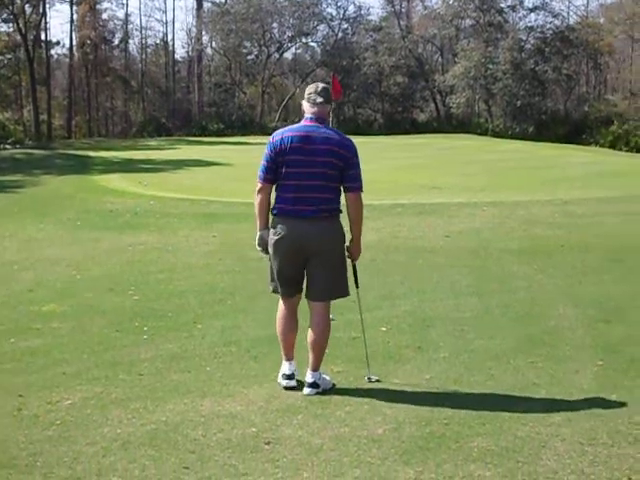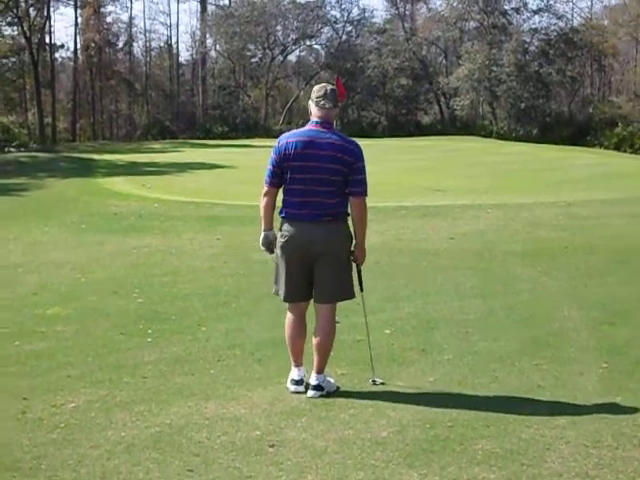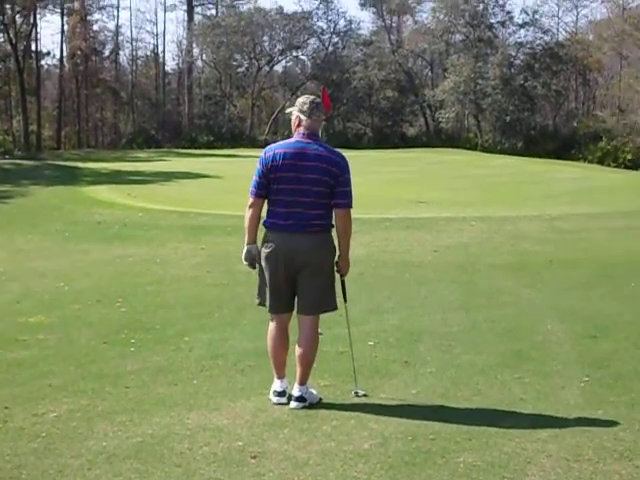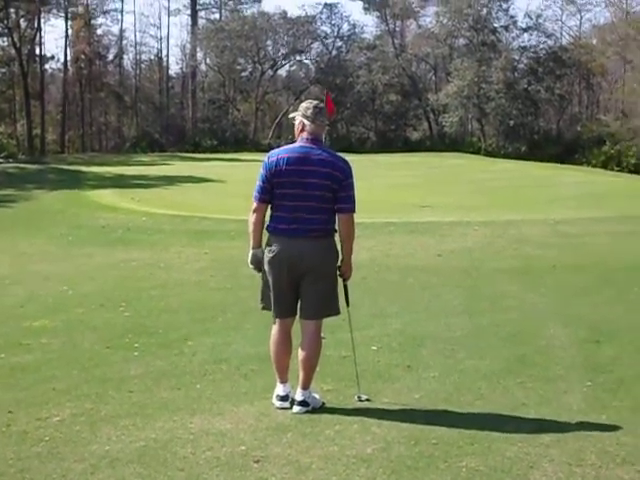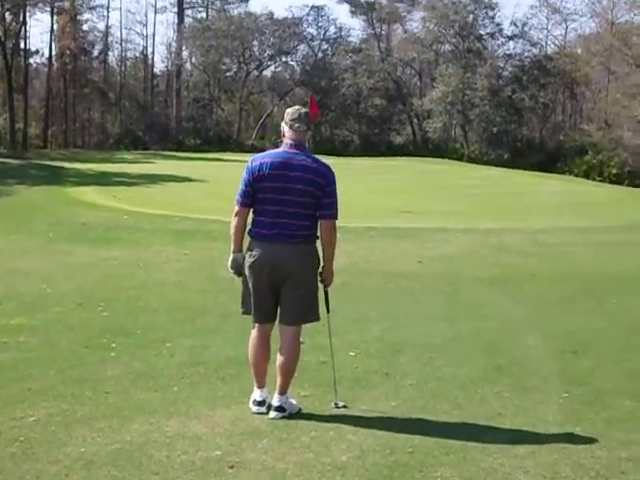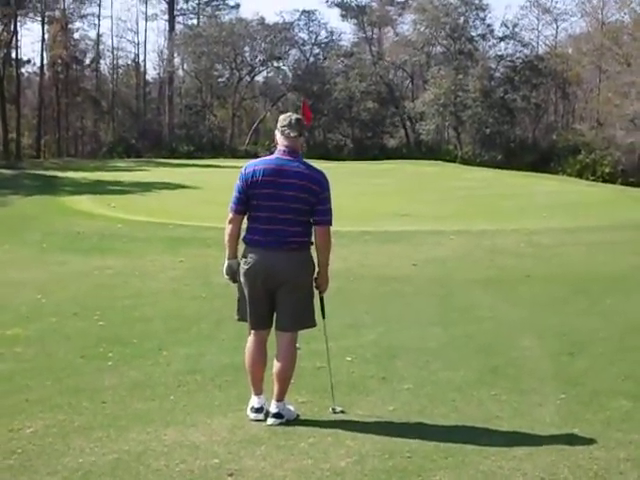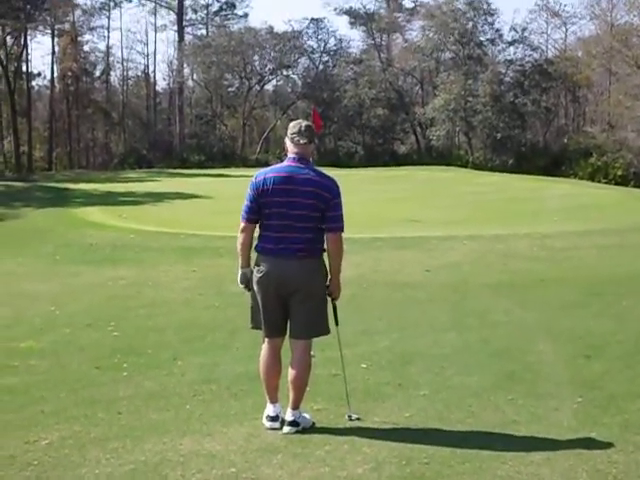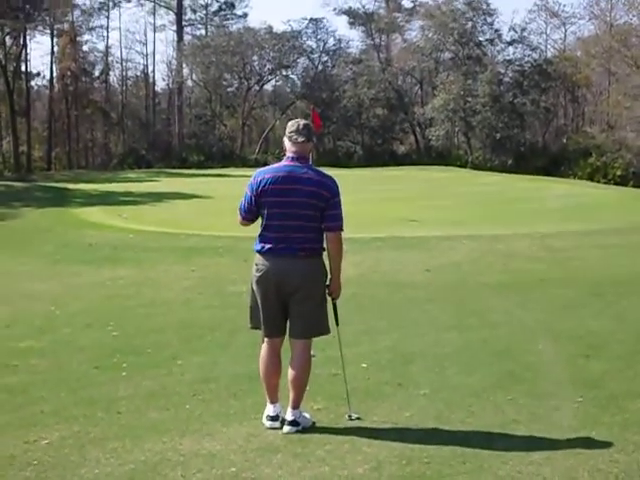
dt=0.5s
person 1, frame 1
left shoulder: (279, 138)
right shoulder: (344, 144)
left elbow: (262, 189)
right elbow: (353, 197)
left wrist: (262, 229)
right wrist: (356, 239)
left hip: (285, 229)
right hip: (325, 231)
left knee: (287, 302)
right knee: (320, 307)
left ankle: (287, 368)
right ankle: (314, 376)
person 1, frame 2
left shoulder: (285, 142)
right shoulder: (350, 148)
left elbow: (269, 192)
right elbow: (357, 202)
left wrist: (267, 229)
right wrist: (360, 243)
left hip: (293, 233)
right hip: (332, 235)
left knee: (296, 308)
right knee: (326, 309)
left ankle: (297, 374)
right ankle: (318, 379)
person 1, frame 3
left shoulder: (271, 153)
right shoulder: (336, 160)
left elbow: (254, 204)
right elbow: (342, 214)
left wrist: (250, 243)
right wrist: (344, 254)
left hip: (277, 243)
right hip: (316, 246)
left knee: (278, 318)
right knee: (309, 321)
left ankle: (279, 385)
right ankle: (301, 391)
person 1, frame 4
left shoulder: (274, 158)
right shoulder: (339, 165)
left elbow: (258, 209)
right elbow: (345, 219)
left wrist: (255, 248)
right wrist: (346, 258)
left hip: (280, 248)
right hip: (319, 251)
left knee: (281, 322)
right knee: (312, 325)
left ankle: (282, 390)
right ankle: (303, 395)
person 1, frame 5
left shoulder: (258, 163)
right shoulder: (323, 172)
left elbow: (239, 213)
right elbow: (327, 226)
left wrist: (236, 252)
right wrist: (328, 265)
left hip: (261, 253)
right hip: (300, 256)
left knee: (260, 327)
right knee: (290, 331)
left ankle: (259, 394)
right ankle: (281, 400)
person 1, frame 6
left shoulder: (251, 170)
right shoulder: (316, 178)
left elbow: (234, 220)
right elbow: (322, 232)
left wrist: (231, 258)
right wrist: (323, 270)
left hip: (256, 259)
right hip: (295, 263)
left knee: (257, 333)
right knee: (287, 337)
left ankle: (256, 402)
right ankle: (278, 407)
person 1, frame 7
left shoulder: (262, 178)
right shoulder: (327, 184)
left elbow: (245, 229)
right elbow: (334, 238)
left wrist: (244, 267)
right wrist: (335, 278)
left hip: (268, 267)
right hip: (308, 270)
left knee: (271, 342)
right knee: (301, 345)
left ankle: (272, 410)
right ankle: (294, 415)
person 1, frame 8
left shoulder: (261, 177)
right shoulder: (326, 183)
left elbow: (245, 219)
right elbow: (333, 237)
right wrist: (335, 277)
left hip: (268, 266)
right hip: (306, 269)
left knee: (271, 341)
right knee: (301, 344)
left ankle: (272, 410)
right ankle: (294, 414)
